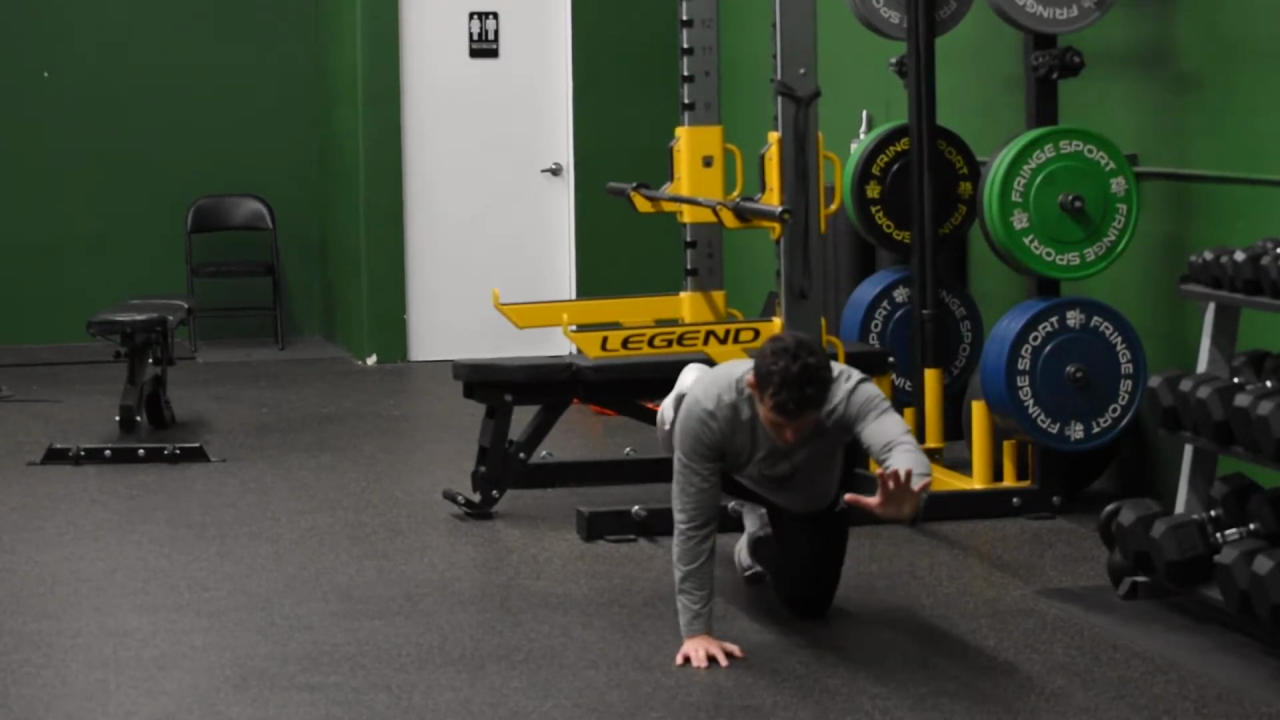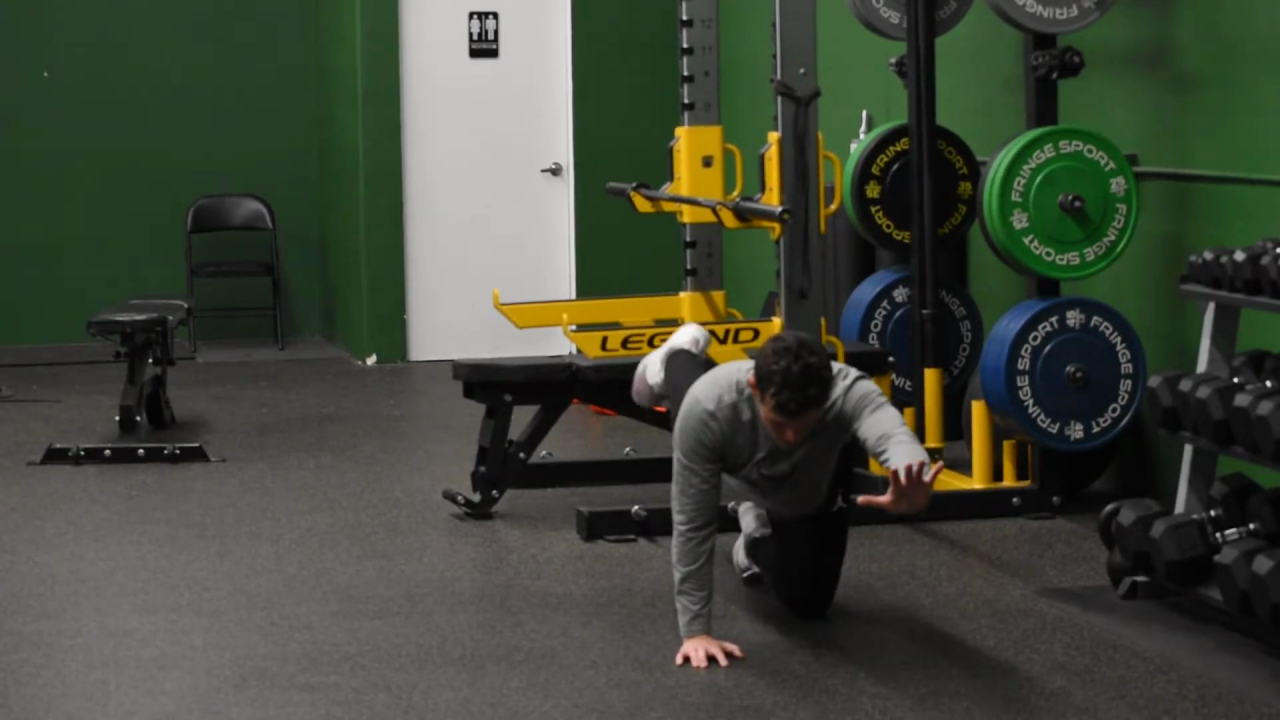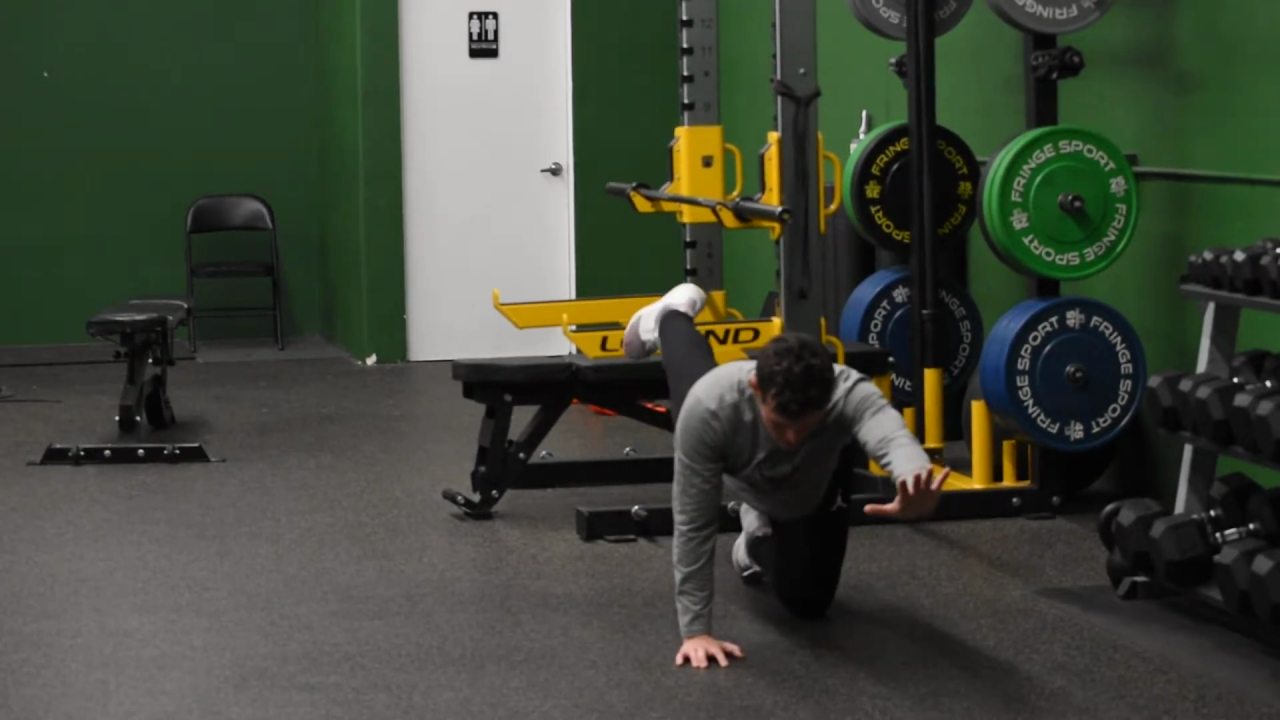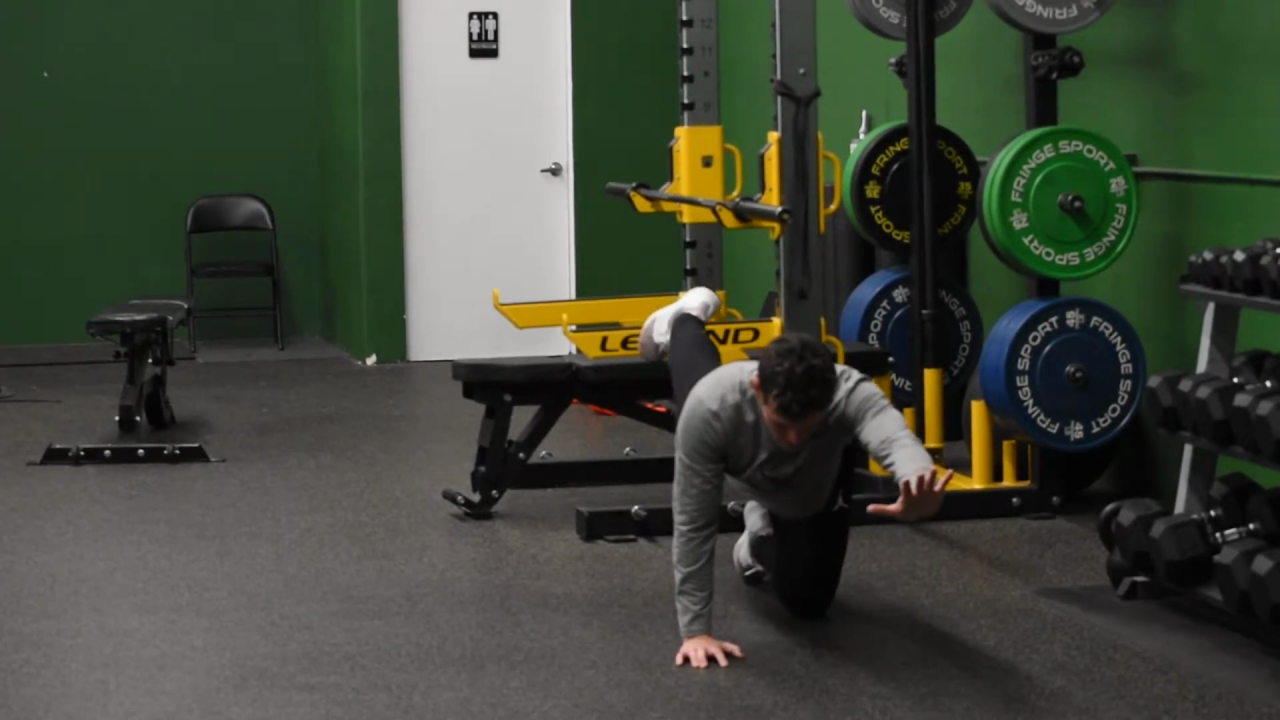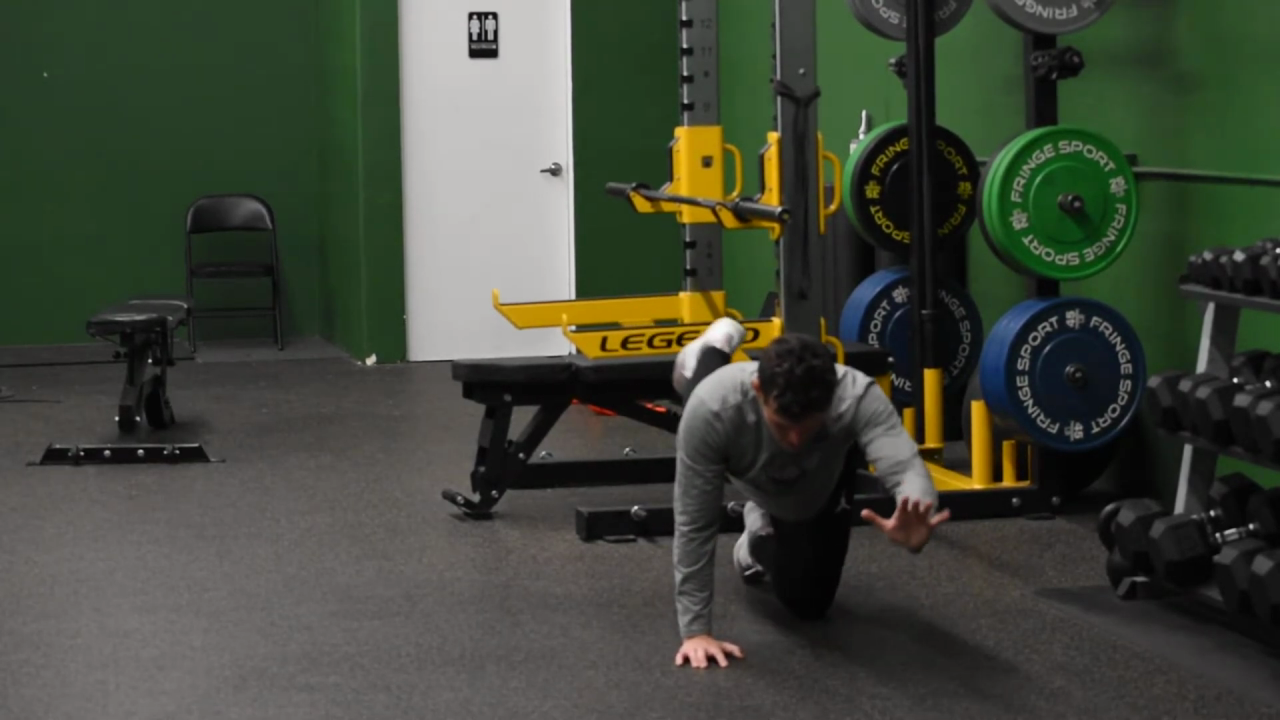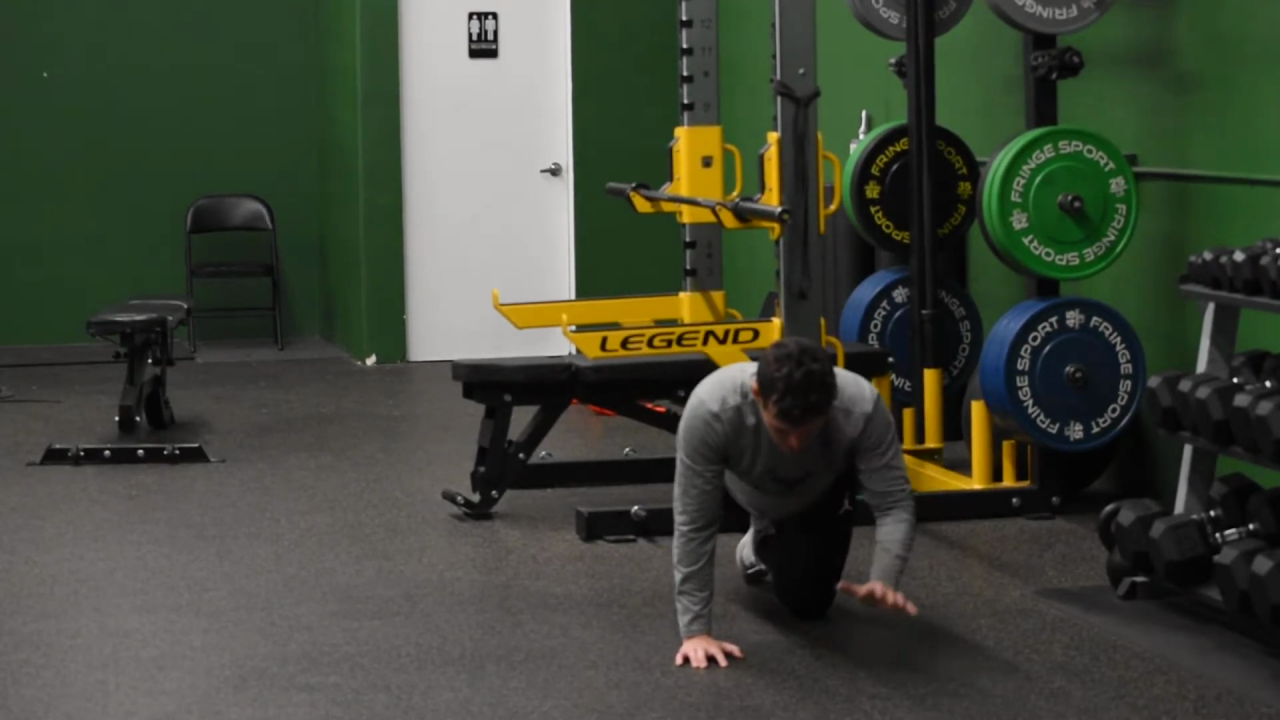
dt=0.2s
person 1, frame 1
left shoulder: (852, 394)
right shoulder: (708, 406)
left elbow: (901, 447)
right elbow: (693, 522)
left wrist: (906, 500)
right wrist: (695, 630)
right hip: (739, 473)
left knee: (807, 603)
left ankle: (761, 541)
person 1, frame 2
left shoulder: (850, 393)
right shoulder: (709, 406)
left elbow: (894, 438)
right elbow: (693, 524)
left wrist: (913, 490)
right wrist: (695, 630)
right hip: (742, 471)
left knee: (807, 603)
left ankle: (759, 539)
right ankle: (677, 360)
person 1, frame 3
left shoulder: (851, 396)
right shoulder: (710, 407)
left elbow: (895, 442)
right elbow: (693, 525)
left wrist: (916, 497)
right wrist: (694, 629)
right hip: (743, 475)
left knee: (807, 603)
left ankle: (760, 538)
right ankle: (671, 318)
person 1, frame 4
left shoulder: (853, 396)
right shoulder: (712, 406)
left elbow: (898, 443)
right elbow: (693, 524)
left wrist: (917, 492)
right wrist: (695, 629)
right hip: (744, 473)
left knee: (807, 603)
left ankle: (762, 538)
right ankle: (683, 322)
person 1, frame 5
left shoulder: (858, 399)
right shoulder: (712, 407)
left elbow: (906, 469)
right elbow: (694, 523)
left wrist: (915, 524)
right wrist: (695, 630)
right hip: (743, 475)
left knee: (807, 604)
left ankle: (763, 535)
right ankle: (711, 353)
person 1, frame 6
left shoulder: (861, 407)
right shoulder: (711, 409)
left elbow: (894, 502)
right elbow: (694, 522)
left wrist: (884, 582)
right wrist: (695, 630)
left knee: (808, 604)
left ankle: (766, 542)
